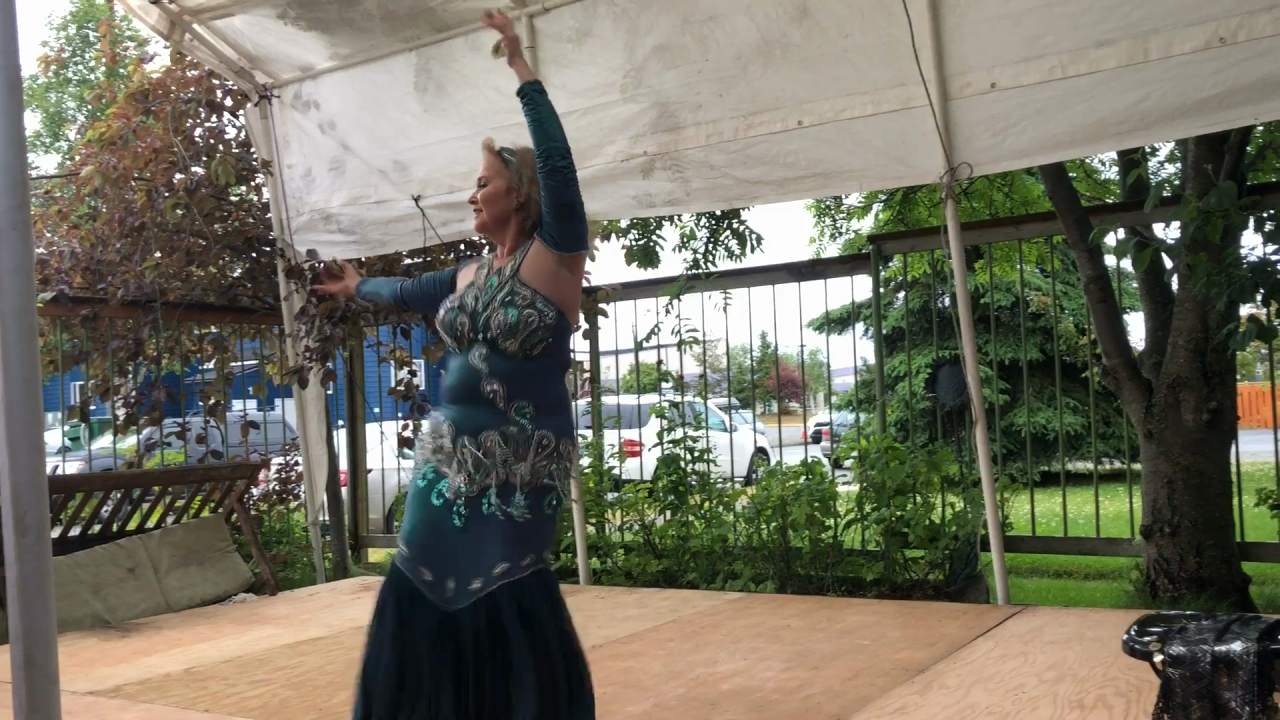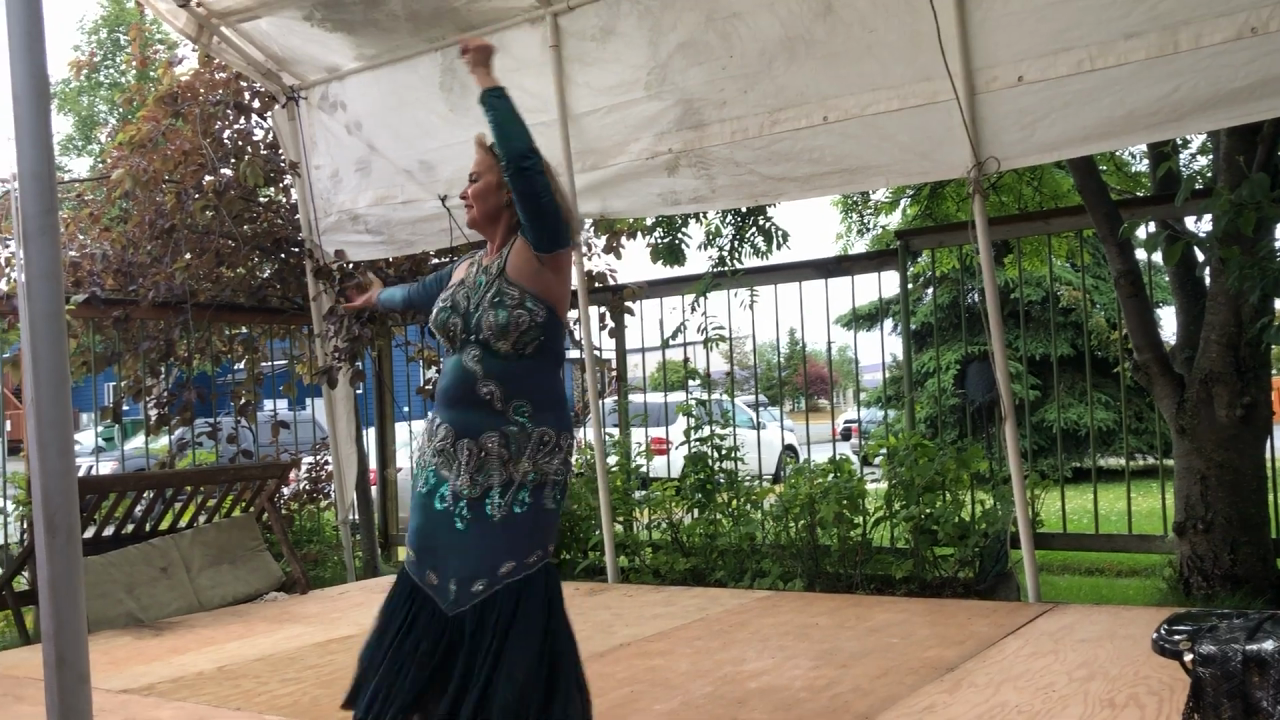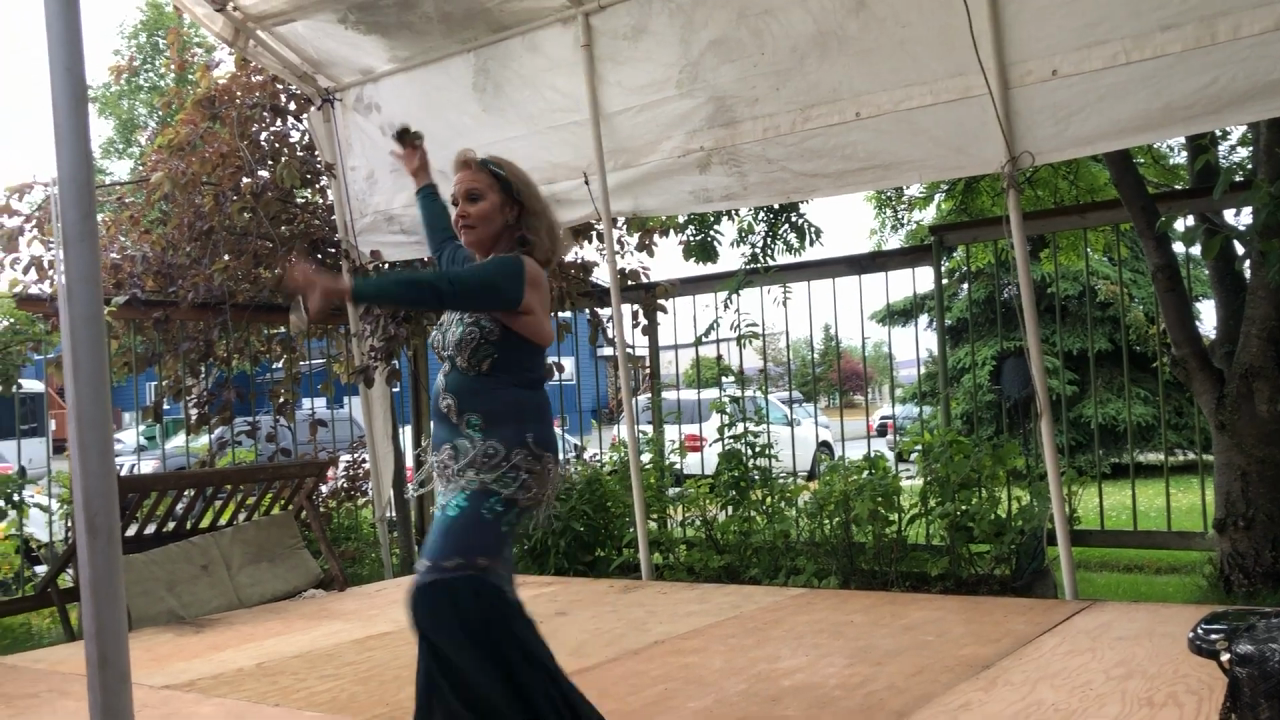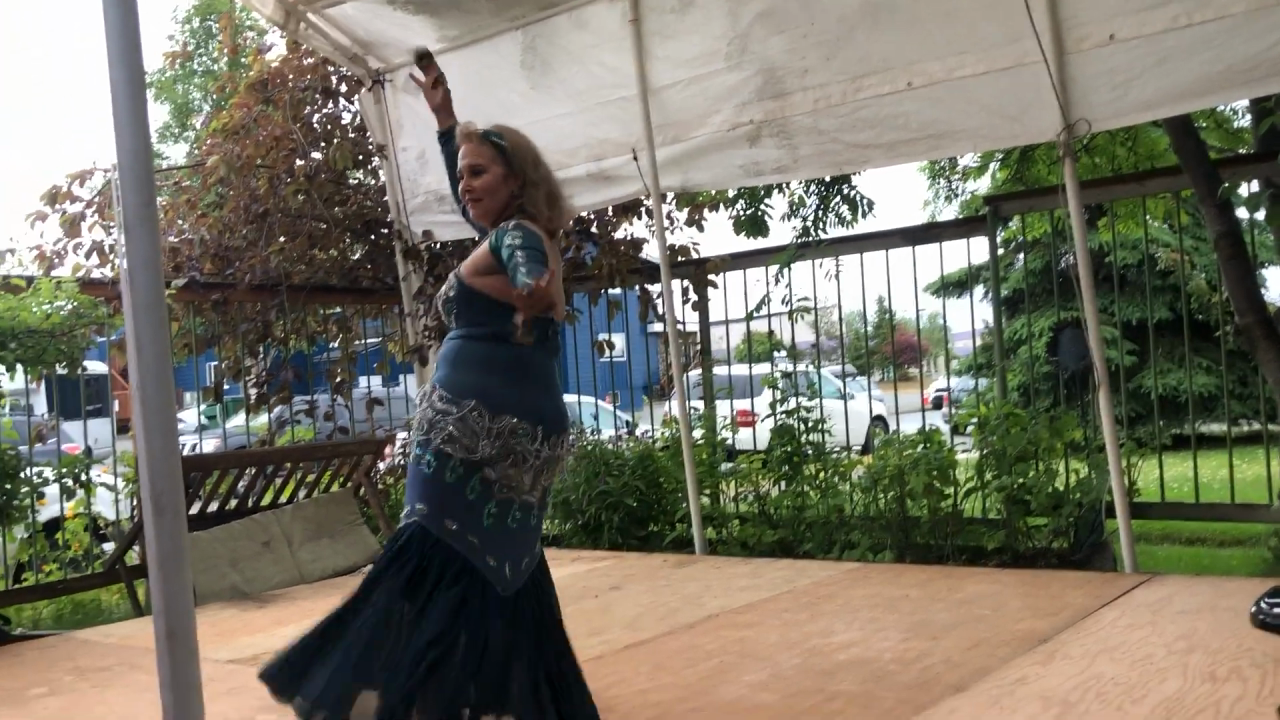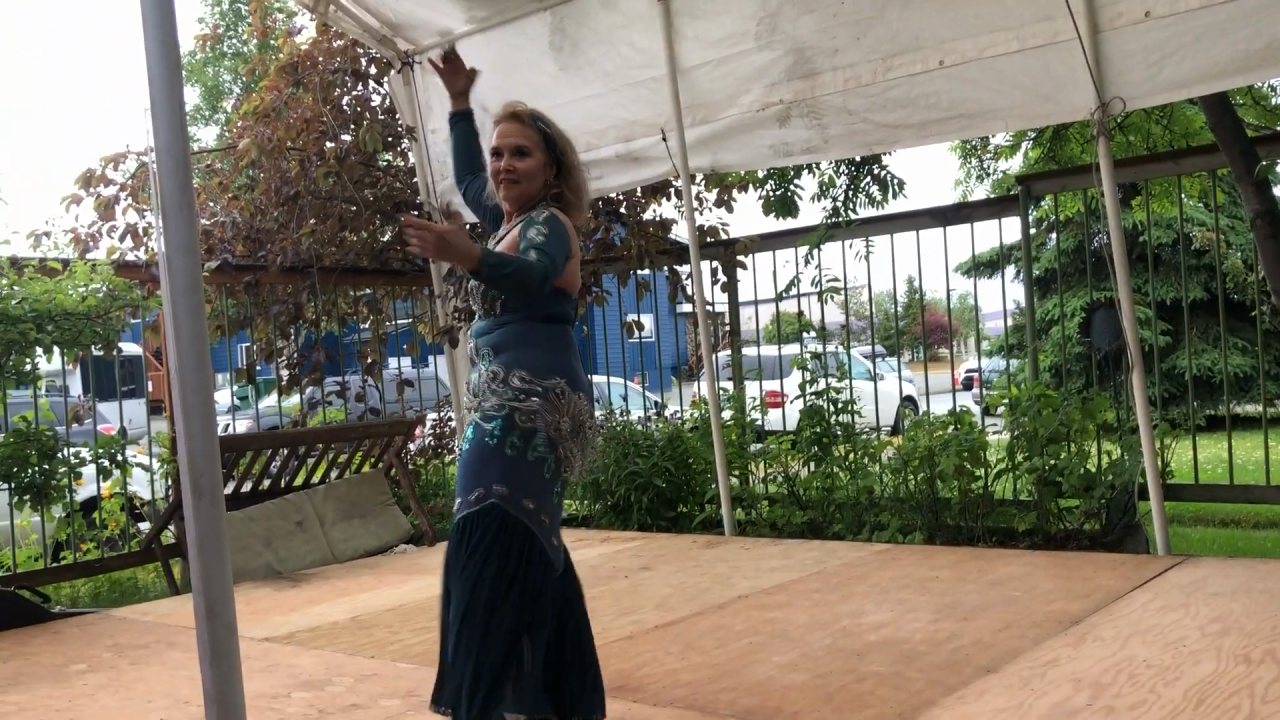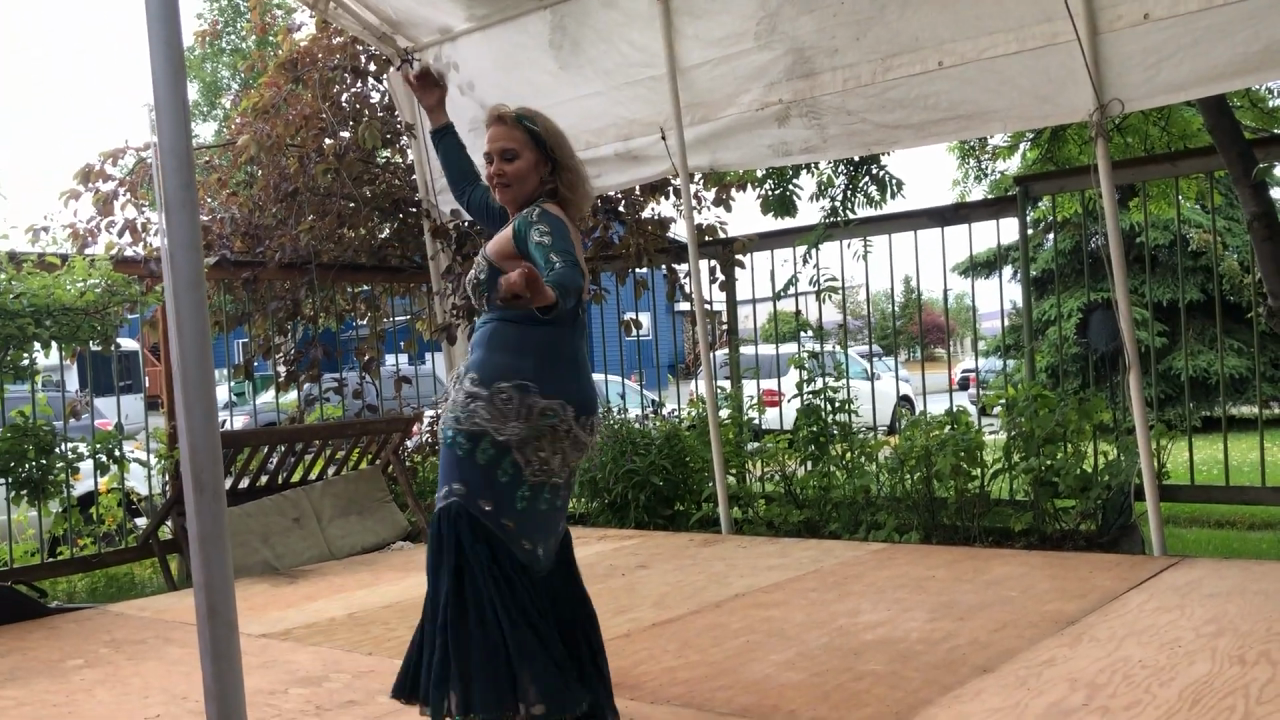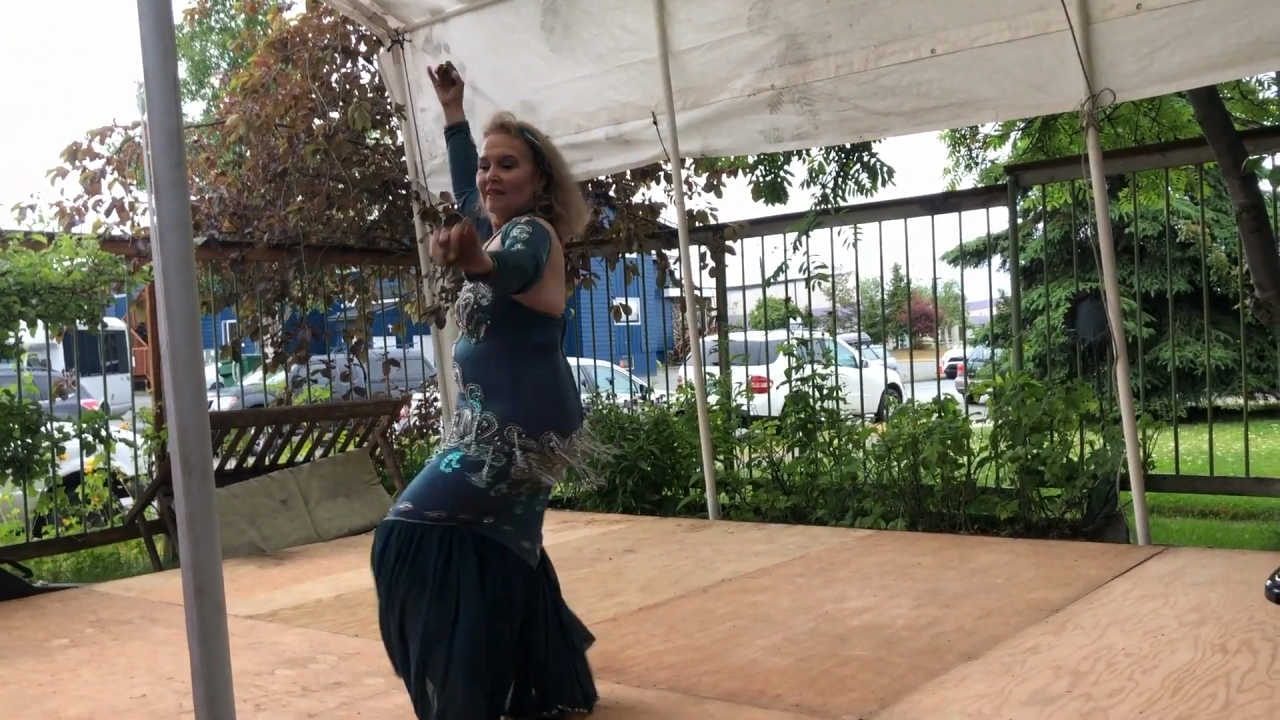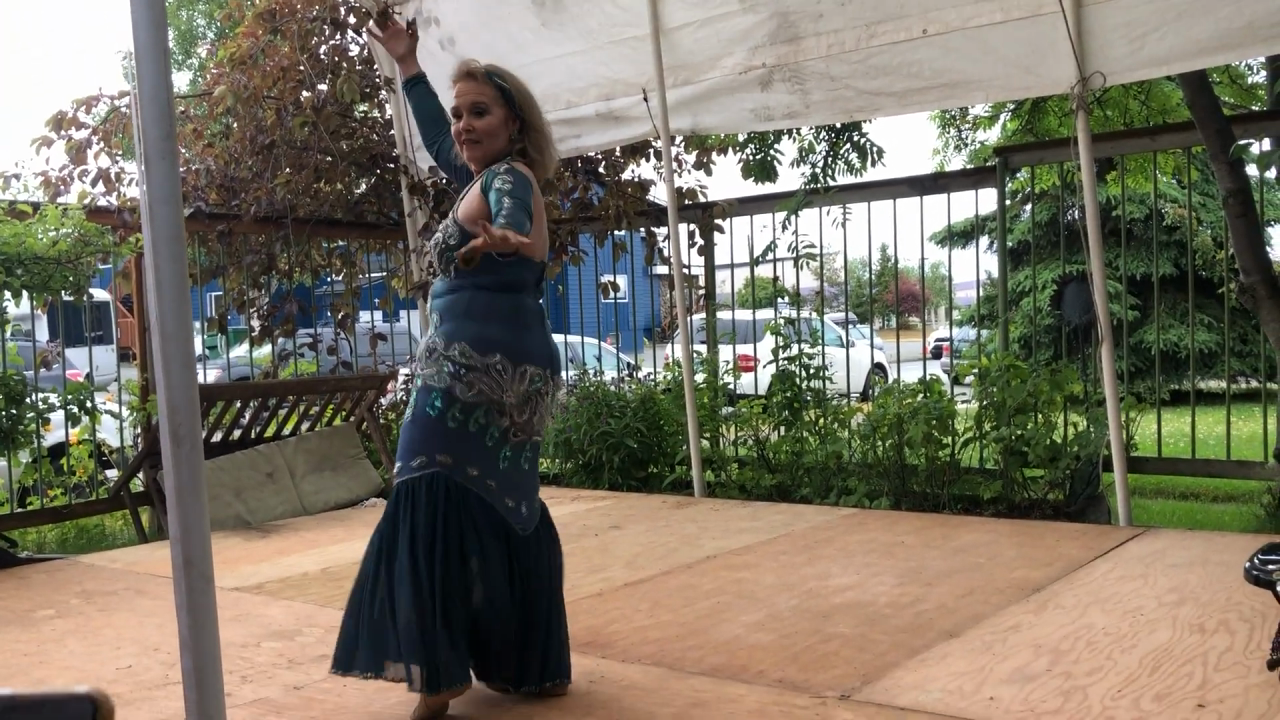
dt=0.5s
person 1, frame 1
left shoulder: (556, 256)
right shoulder: (469, 275)
left elbow: (558, 163)
right elbow: (407, 292)
left wrist: (521, 70)
right wrist: (360, 284)
left hip: (523, 462)
right hip: (454, 458)
left knee: (512, 603)
right knee: (423, 593)
person 1, frame 2
left shoulder: (542, 251)
right shoulder: (465, 270)
left elbow: (520, 160)
right elbow: (416, 296)
left wrist: (487, 83)
right wrist: (379, 295)
left hip: (522, 461)
right hip: (449, 457)
left knee: (512, 601)
right knee: (430, 592)
person 1, frame 3
left shoulder: (514, 272)
right shoulder: (481, 274)
left elbow: (425, 289)
right elbow: (445, 250)
left wrist: (342, 287)
right wrist: (420, 179)
left hip: (501, 464)
right hip: (471, 467)
left knee: (450, 596)
right knee: (451, 600)
person 1, frame 4
left shoulder: (519, 237)
right shoulder: (515, 233)
left elbow: (527, 271)
right elbow: (468, 200)
left wrist: (531, 292)
right wrist: (442, 114)
left hip: (473, 420)
right hip: (529, 429)
left knee: (433, 562)
right knee: (509, 569)
person 1, frame 5
left shoulder: (548, 224)
right shoulder: (513, 219)
left elbow: (532, 275)
right elbow: (469, 182)
left wrist: (465, 255)
right wrist: (460, 101)
left hip: (525, 400)
right hip: (522, 404)
left knee: (487, 542)
right knee: (528, 552)
person 1, frame 6
left shoulder: (540, 220)
right shoulder: (540, 221)
left elbow: (565, 278)
right elbow: (466, 189)
left wrist: (539, 291)
right wrist: (435, 113)
left hip: (505, 404)
right hip: (564, 411)
left knee: (471, 547)
right knee: (536, 552)
person 1, frame 7
left shoulder: (531, 233)
right shoulder: (513, 230)
left elbow: (514, 268)
right elbow: (465, 194)
left wrist: (476, 262)
right wrist: (453, 110)
left hip: (508, 433)
right hip: (529, 429)
left knee: (414, 541)
right knee: (495, 558)
person 1, frame 8
left shoulder: (509, 180)
right shoulder: (492, 178)
left elbow: (511, 219)
right elbow: (436, 141)
left wrist: (500, 236)
right wrist: (406, 62)
left hip: (474, 370)
right hip: (520, 371)
left knee: (429, 509)
right knee: (505, 513)
right ankle: (534, 662)
